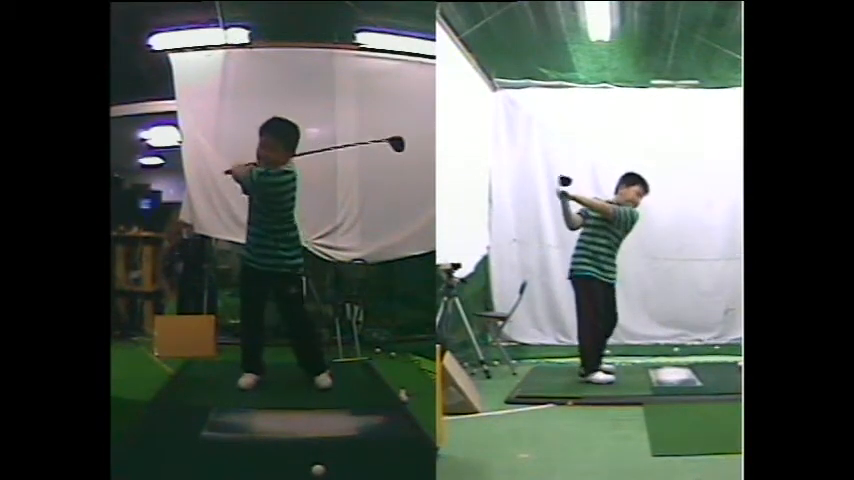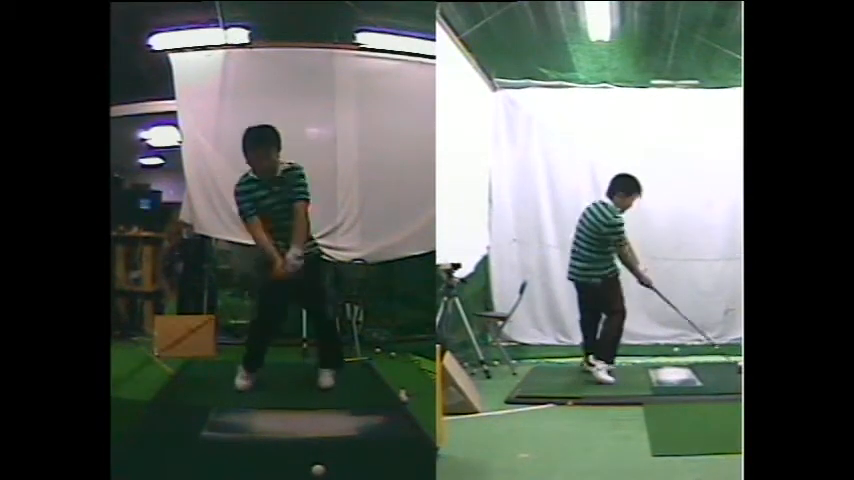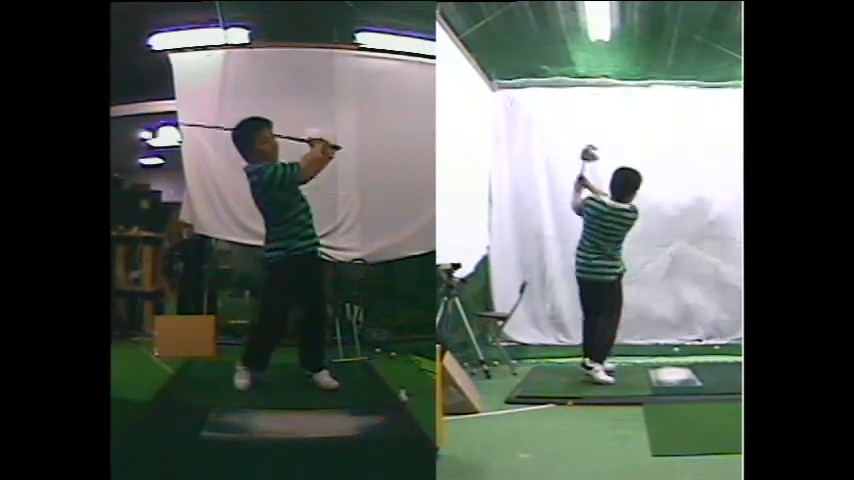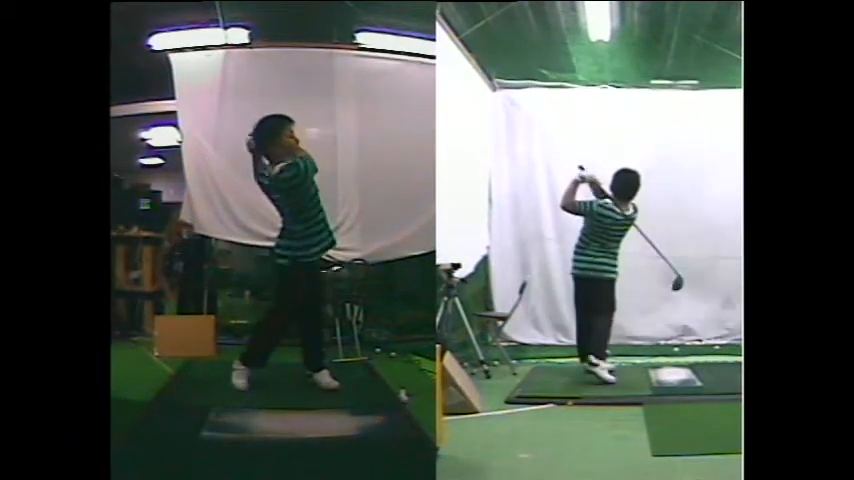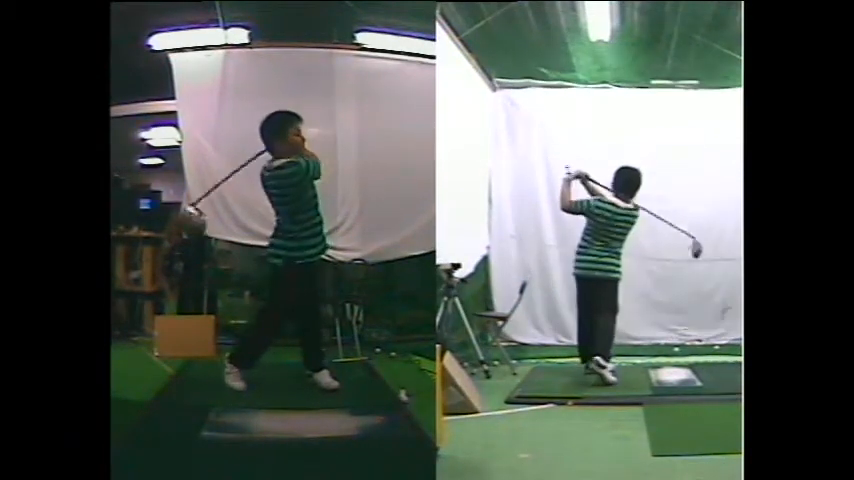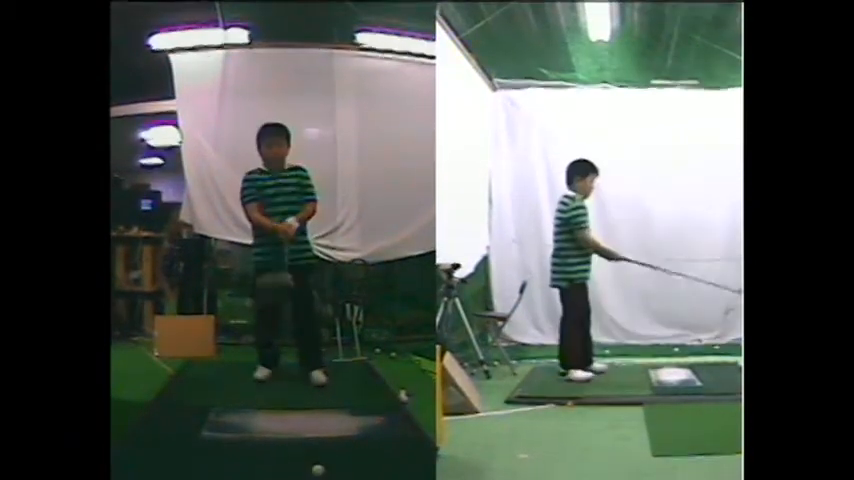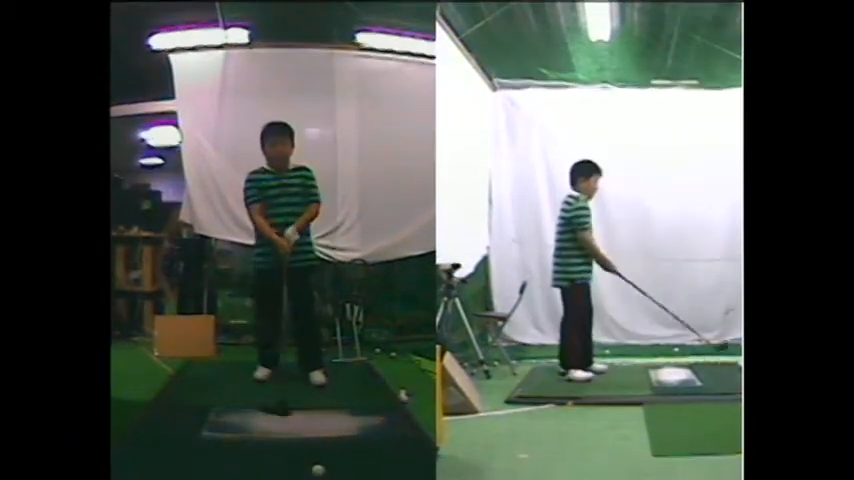
dt=0.3s
person 1, frame 1
left shoulder: (275, 179)
right shoulder: (274, 174)
left elbow: (245, 177)
left wrist: (238, 169)
right wrist: (247, 170)
left hip: (283, 262)
right hip: (254, 260)
left knee: (295, 318)
right knee: (250, 316)
left ankle: (318, 368)
right ankle: (253, 368)
person 1, frame 2
left shoulder: (294, 172)
right shoulder: (244, 188)
left elbow: (300, 214)
right elbow: (256, 227)
left wrist: (295, 252)
right wrist: (276, 258)
left hip: (305, 255)
right hip: (273, 259)
left knee: (320, 313)
right knee: (266, 315)
left ankle: (328, 365)
right ankle: (249, 367)
person 1, frame 3
left shoulder: (272, 170)
right shoulder: (267, 175)
left elbow: (301, 170)
right elbow: (305, 171)
left wrist: (319, 153)
right wrist: (320, 149)
left hip: (305, 251)
right hip: (284, 257)
left knee: (314, 312)
right knee: (273, 315)
left ankle: (315, 366)
right ankle: (247, 365)
person 1, frame 4
left shoulder: (266, 175)
right shoulder: (296, 170)
right elbow: (305, 158)
left wrist: (256, 152)
left hip: (305, 254)
right hip: (297, 258)
left knee: (312, 313)
right knee: (282, 313)
left ankle: (316, 366)
right ankle: (245, 362)
person 1, frame 5
left shoulder: (270, 171)
right elbow: (314, 164)
right wrist: (299, 152)
left hip: (304, 252)
right hip: (286, 256)
left knee: (310, 312)
right knee: (275, 312)
left ankle: (317, 367)
right ankle: (236, 362)
person 1, frame 6
left shoulder: (300, 173)
right shoulder: (251, 178)
left elbow: (311, 206)
right elbow: (253, 214)
left wrist: (294, 222)
right wrist: (276, 227)
left hip: (299, 253)
right hip: (266, 255)
left knee: (304, 309)
right knee: (267, 310)
left ankle: (313, 364)
right ankle: (267, 361)
person 1, frame 7
left shoulder: (304, 174)
right shoulder: (255, 178)
left elbow: (314, 207)
right elbow: (256, 215)
left wrist: (293, 232)
right wrist: (276, 240)
left hip: (301, 254)
right hip: (267, 255)
left knee: (304, 310)
right knee: (267, 311)
left ankle: (313, 365)
right ankle: (267, 362)
person 2, frame 1
left shoulder: (631, 215)
right shoulder: (591, 205)
left elbow: (605, 209)
right elbow: (572, 224)
left wrist: (574, 197)
right wrist: (564, 202)
left hip: (606, 275)
right hip: (584, 270)
left knee: (608, 318)
right knee: (591, 318)
left ankle: (593, 362)
right ankle: (589, 369)
person 2, frame 2
left shoulder: (598, 208)
right shoulder: (613, 220)
right elbow: (624, 253)
left wrist: (636, 268)
right wrist: (640, 275)
left hip: (581, 272)
right hip: (601, 274)
left knee: (590, 316)
right knee: (616, 314)
left ankle: (592, 358)
right ankle: (599, 360)
person 2, frame 3
left shoulder: (593, 205)
right shoulder: (631, 213)
left elbow: (577, 206)
left wrist: (579, 185)
right wrist: (590, 186)
left hip: (585, 270)
right hip: (609, 273)
left knee: (591, 316)
right knee: (608, 317)
left ankle: (592, 358)
right ankle: (593, 362)
person 2, frame 4
left shoulder: (600, 209)
right shoulder: (631, 212)
left elbow: (566, 204)
left wrist: (576, 181)
right wrist: (595, 185)
left hip: (582, 269)
right hip: (605, 271)
left knee: (584, 316)
right knee: (602, 315)
left ankle: (588, 358)
right ankle: (596, 359)
person 2, frame 5
left shoulder: (600, 206)
right shoulder: (632, 212)
left elbow: (565, 205)
left wrist: (568, 181)
right wrist: (586, 182)
left hip: (585, 269)
right hip: (607, 271)
left knee: (587, 316)
right knee: (605, 316)
left ankle: (589, 359)
right ankle: (600, 359)
person 2, frame 6
left shoulder: (568, 203)
right shoulder: (575, 205)
right elbow: (584, 239)
left wrist: (602, 251)
right wrist: (608, 253)
left hip: (573, 272)
right hip: (571, 273)
left knee: (582, 316)
right knee: (573, 318)
left ankle: (584, 361)
right ankle: (569, 366)
person 2, frame 7
left shoulder: (573, 203)
right shoulder: (579, 206)
right elbow: (585, 241)
left wrist: (599, 260)
right wrist: (605, 262)
left hip: (576, 272)
right hip: (573, 273)
left knee: (584, 316)
right knee: (574, 318)
left ankle: (584, 361)
right ankle: (568, 366)
